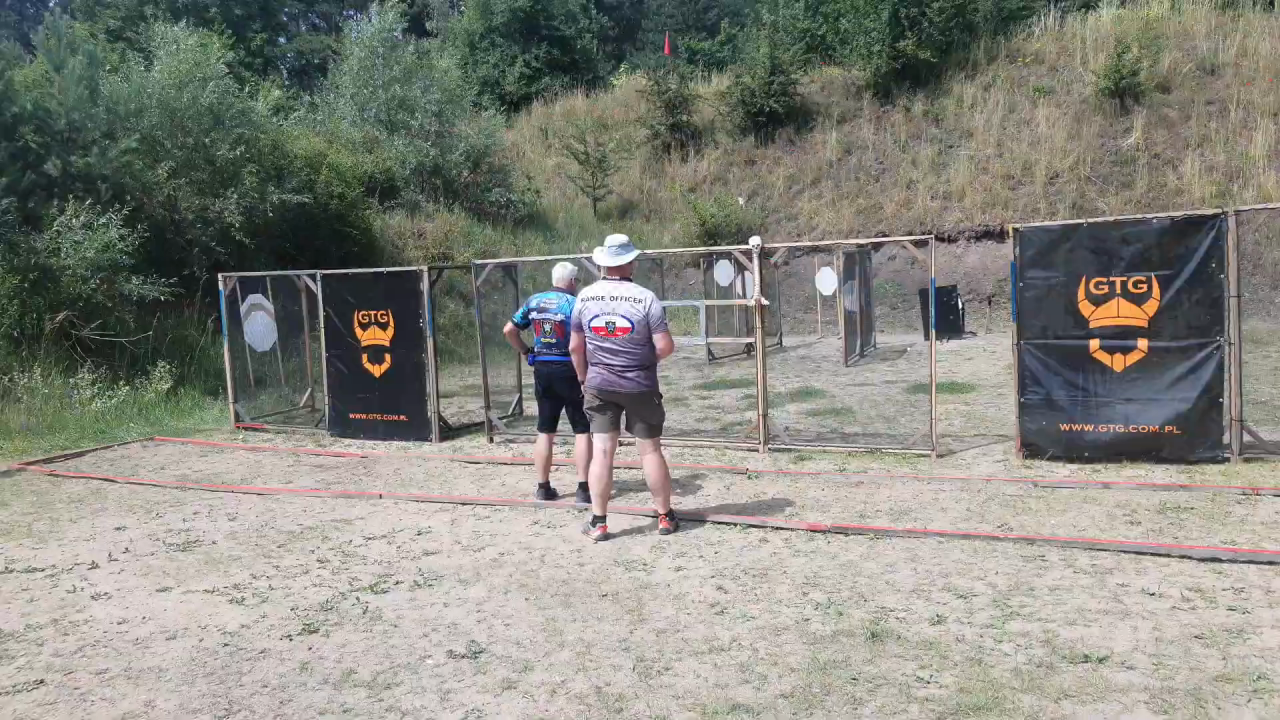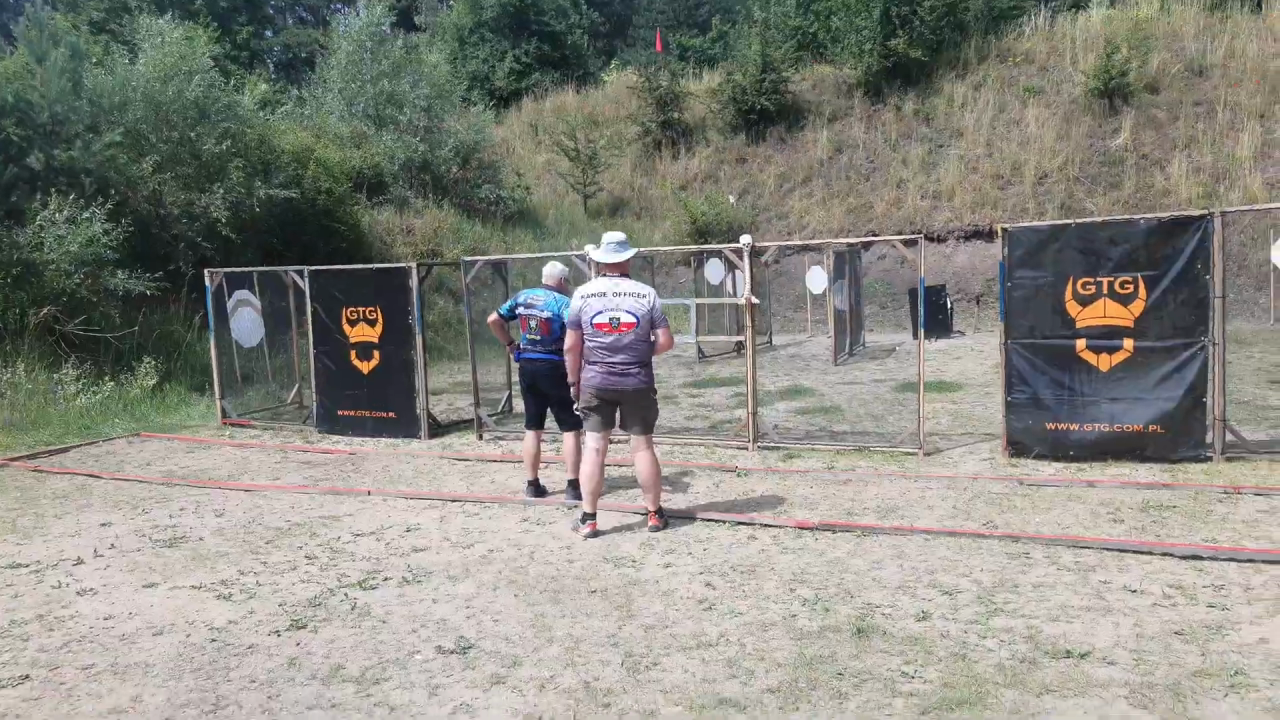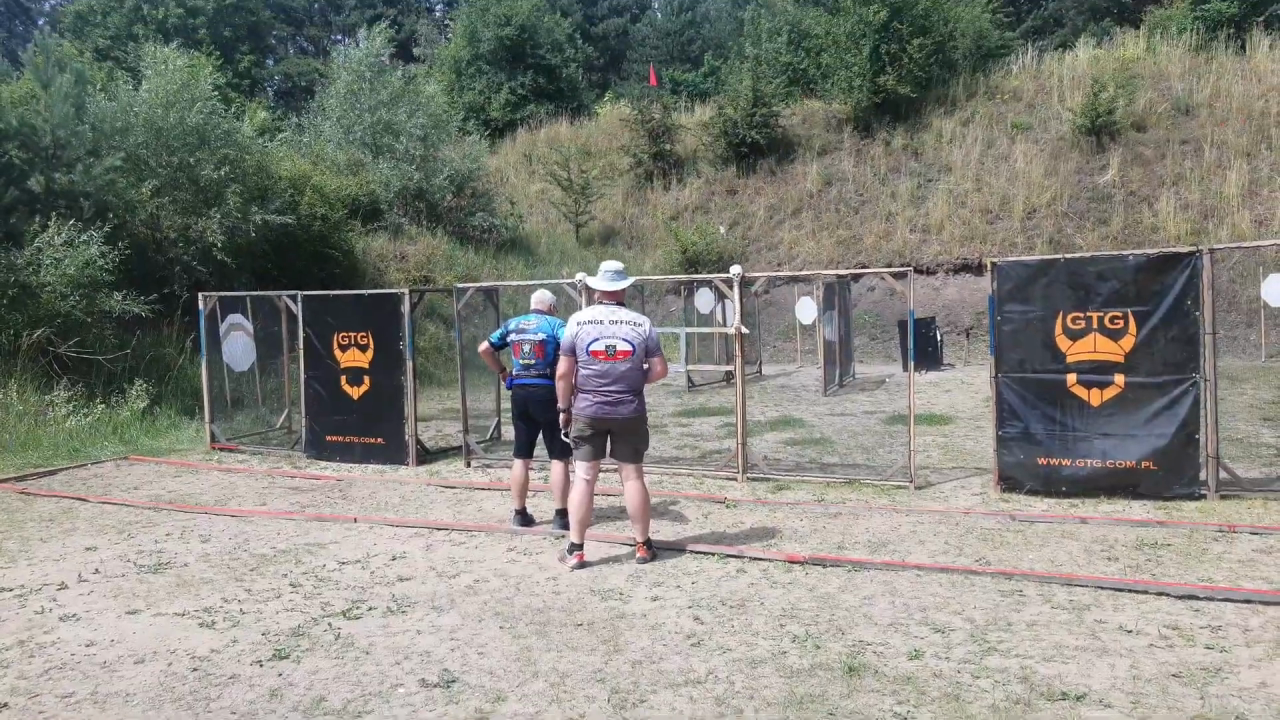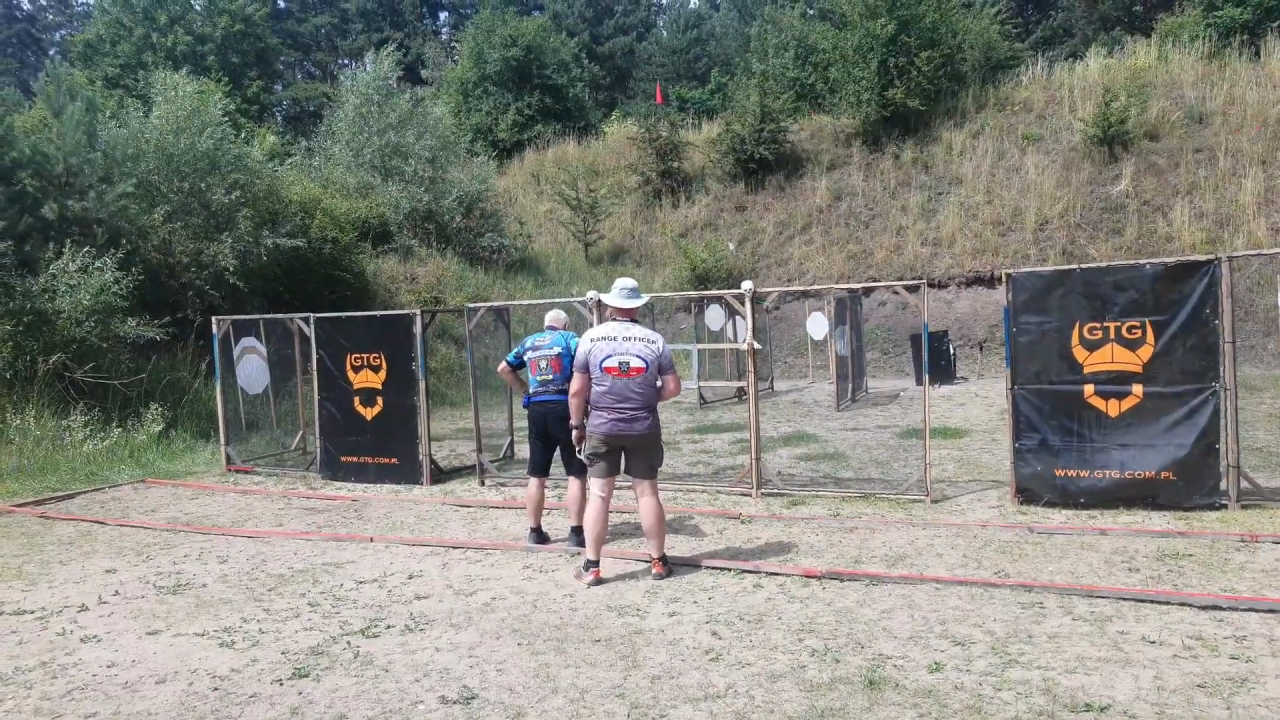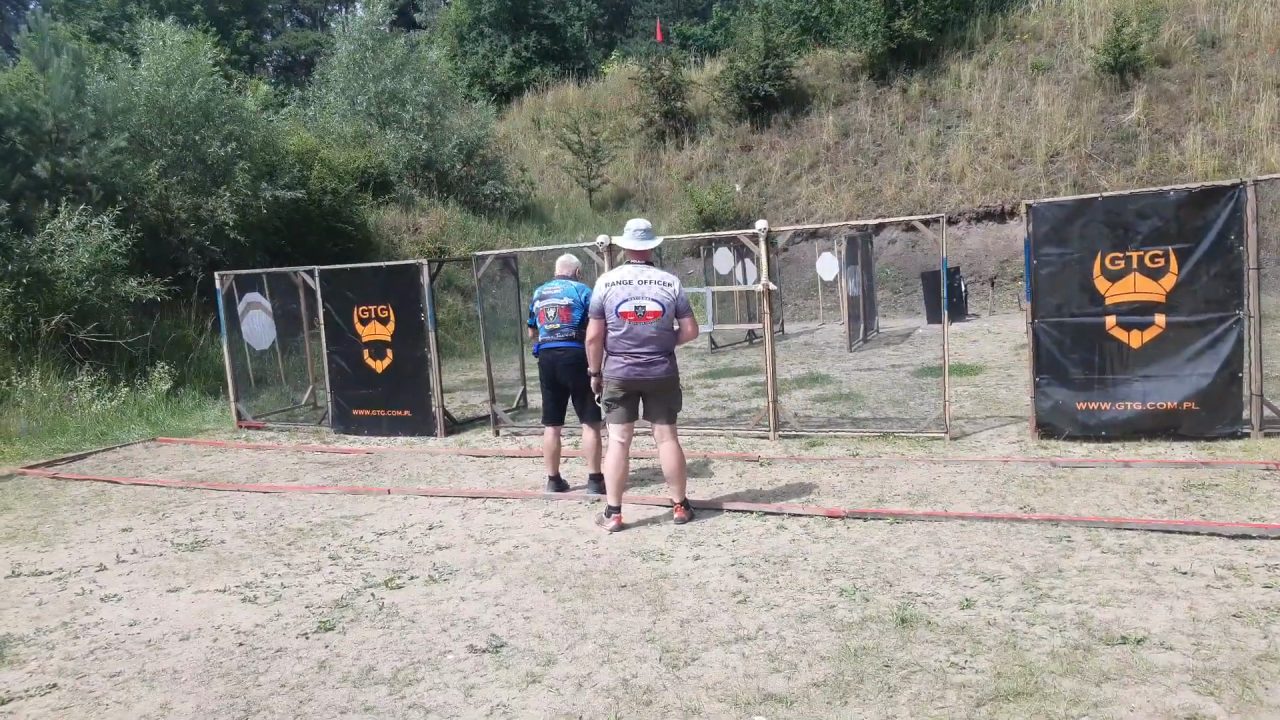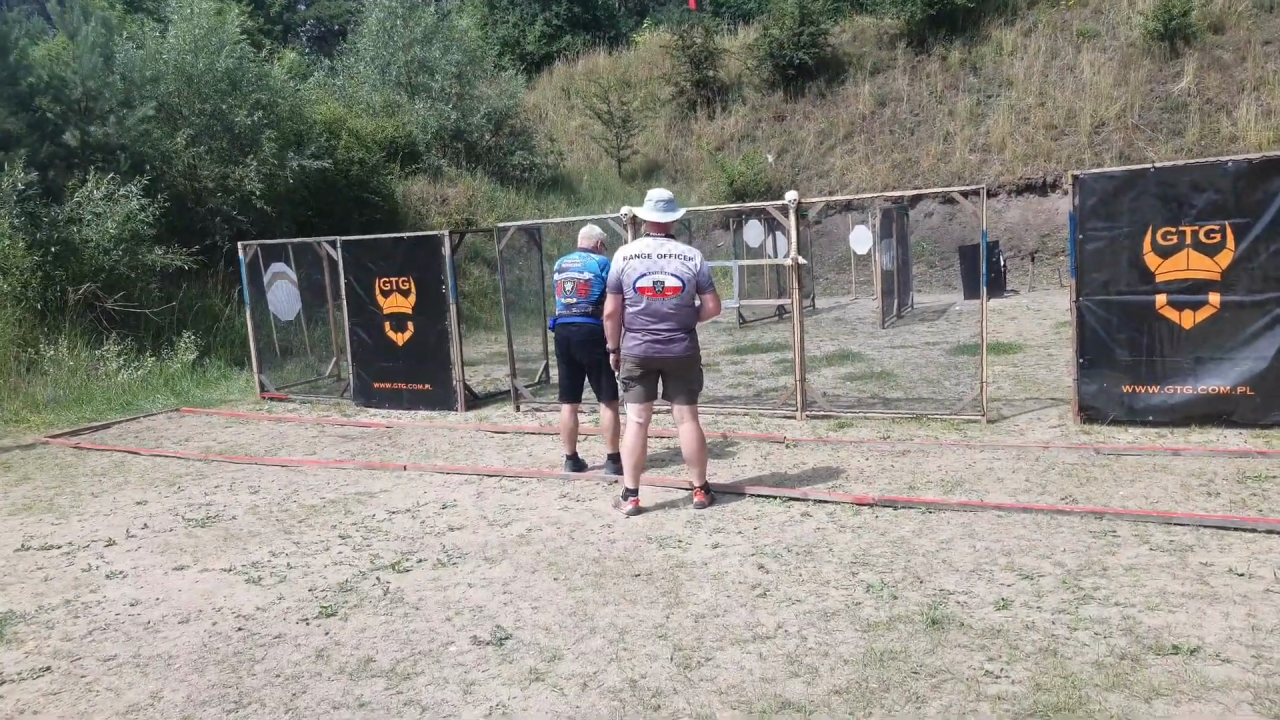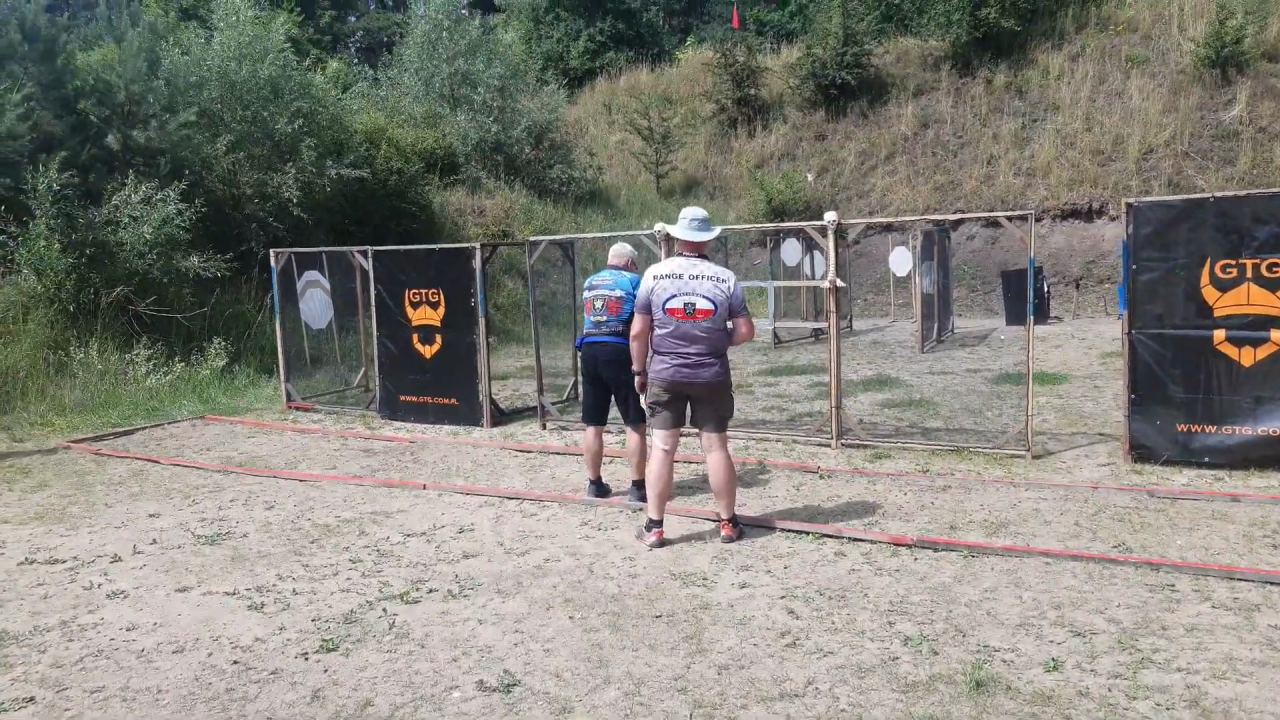
dt=0.5s
person 1, frame 1
left shoulder: (585, 297)
right shoulder: (645, 297)
left elbow: (576, 347)
right elbow: (665, 347)
left wrist: (585, 379)
right wrist: (648, 357)
left hip: (600, 385)
right hip: (640, 386)
left knee: (602, 451)
right knee: (650, 450)
left ankle: (598, 522)
right ankle: (665, 516)
person 1, frame 2
left shoulder: (583, 294)
right shoulder: (646, 294)
left elbow: (571, 346)
right elbow: (665, 342)
left wrist: (574, 380)
left hip: (596, 382)
right hip: (637, 383)
left knee: (594, 448)
right knee: (642, 447)
left ankle: (588, 519)
right ankle: (655, 514)
person 1, frame 3
left shoulder: (578, 320)
right shoulder: (641, 323)
left elbow: (563, 373)
right elbow: (660, 370)
left wrist: (564, 408)
left hip: (587, 411)
right hip: (629, 412)
left knee: (584, 477)
right knee: (632, 476)
left ankle: (575, 549)
right ankle: (643, 546)
person 1, frame 4
left shoulder: (591, 337)
right shoulder: (655, 340)
left elbow: (577, 390)
right elbow: (673, 388)
left wrist: (577, 425)
left hip: (601, 427)
right hip: (643, 428)
left knee: (599, 494)
right knee: (647, 493)
left ankle: (591, 566)
right ankle: (659, 561)
person 1, frame 5
left shoulder: (606, 282)
right shoulder: (670, 282)
left elbow: (593, 336)
right elbow: (690, 330)
left wrist: (595, 372)
left hip: (618, 372)
right hip: (661, 372)
left knee: (618, 440)
right knee: (667, 437)
left ankle: (613, 513)
right ankle: (680, 506)
person 1, frame 6
left shoulder: (624, 255)
right shoulder: (692, 256)
left elbow: (611, 312)
right elbow: (712, 307)
left wrist: (614, 348)
left hip: (637, 350)
right hip: (681, 350)
left knee: (636, 421)
right knee: (687, 418)
left ankle: (630, 496)
right ankle: (700, 490)
person 1, frame 7
left shoulder: (655, 274)
right shoulder: (725, 278)
left elbow: (638, 332)
right elbow: (745, 332)
left wrist: (639, 370)
left hip: (664, 374)
right hip: (711, 375)
left knee: (662, 448)
right knee: (716, 447)
left ankle: (654, 527)
right ankle: (728, 523)
person 2, frame 1
left shoulder: (533, 301)
right shoulder: (574, 303)
left elbow: (509, 330)
left wrist: (526, 352)
left hip: (542, 370)
right hip: (569, 370)
left knee: (545, 431)
right knee: (583, 430)
left ankle: (543, 487)
right ankle: (584, 489)
person 2, frame 2
left shoulder: (521, 297)
right shoulder: (562, 302)
left elbow: (493, 320)
left wrist: (509, 343)
left hip: (527, 367)
right hip: (553, 368)
left knee: (532, 428)
right knee: (571, 428)
left ankle: (532, 485)
right ankle: (573, 487)
person 2, frame 3
left shoulder: (512, 324)
right shoulder: (554, 324)
left elbow: (484, 349)
left wrist: (501, 371)
left hip: (520, 393)
right hip: (547, 393)
left knee: (521, 457)
right knee: (559, 457)
left ankle: (519, 514)
right ankle: (561, 516)
person 2, frame 4
left shoulder: (528, 343)
right shoulder: (567, 337)
left elbow: (503, 368)
left hip: (537, 410)
right hip: (564, 408)
left knee: (537, 475)
right knee: (576, 474)
left ankle: (535, 531)
right ankle: (576, 533)
person 2, frame 5
left shoulder: (538, 294)
right shoulder: (580, 289)
left elbow: (532, 332)
left hip: (546, 358)
right hip: (574, 357)
left knee: (552, 425)
right knee: (590, 422)
left ankle: (553, 480)
right ankle: (595, 480)
person 2, frame 6
left shoulder: (559, 265)
right shoulder: (601, 263)
left hip: (563, 333)
right hip: (591, 333)
left knee: (568, 402)
right knee: (608, 400)
left ankle: (571, 459)
right ankle: (613, 460)
person 2, frame 7
left shoulder: (589, 283)
right shoulder: (633, 280)
left hip: (590, 351)
right hip: (619, 352)
left knee: (593, 424)
right knee: (635, 424)
left ankle: (595, 484)
right ankle: (638, 486)
